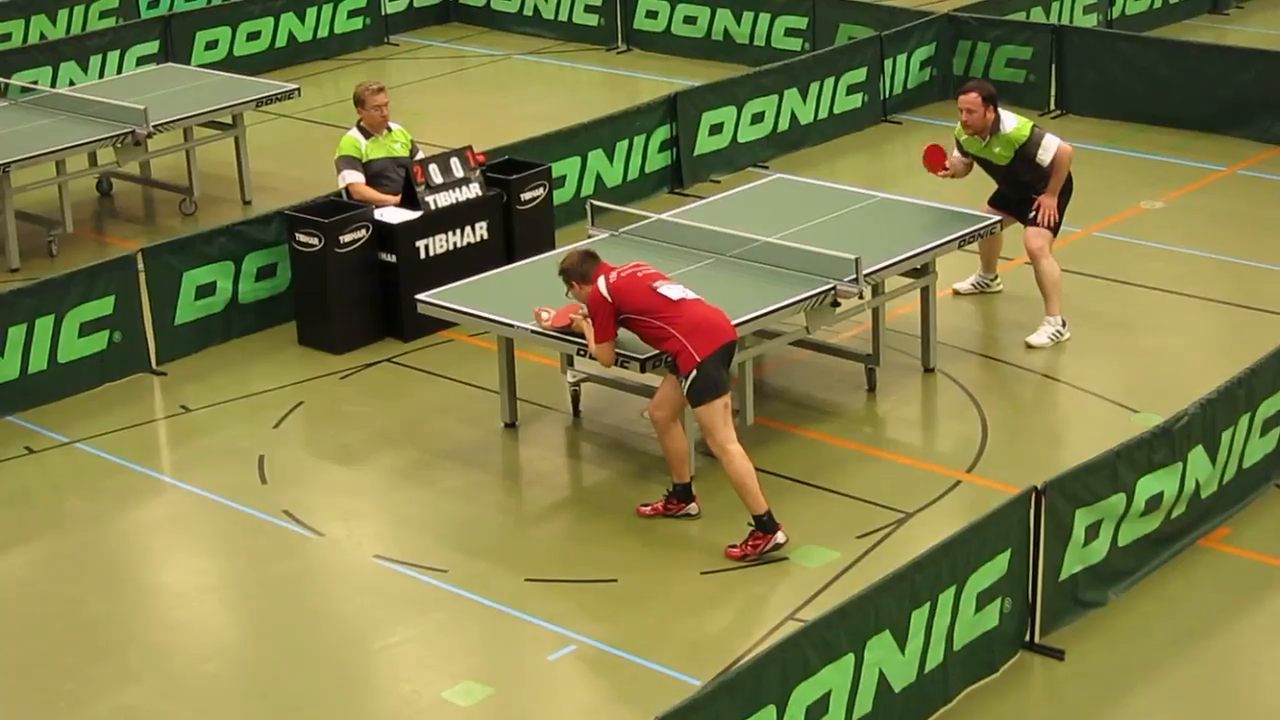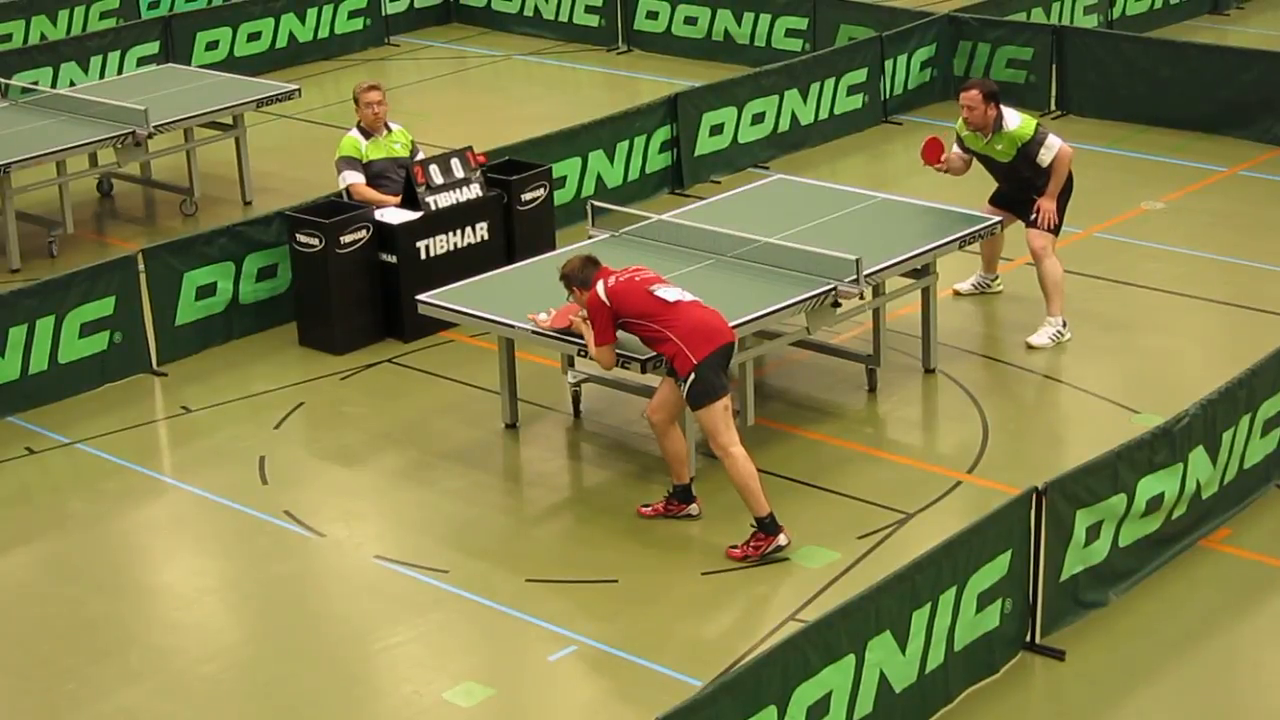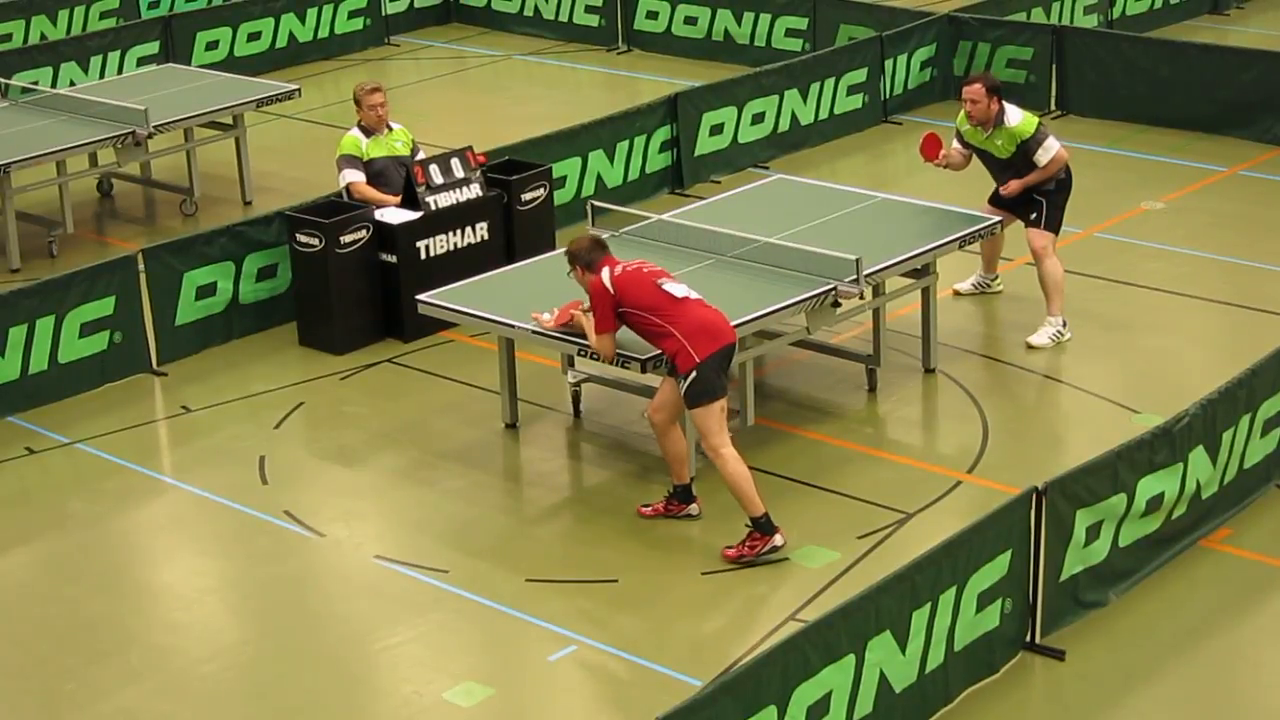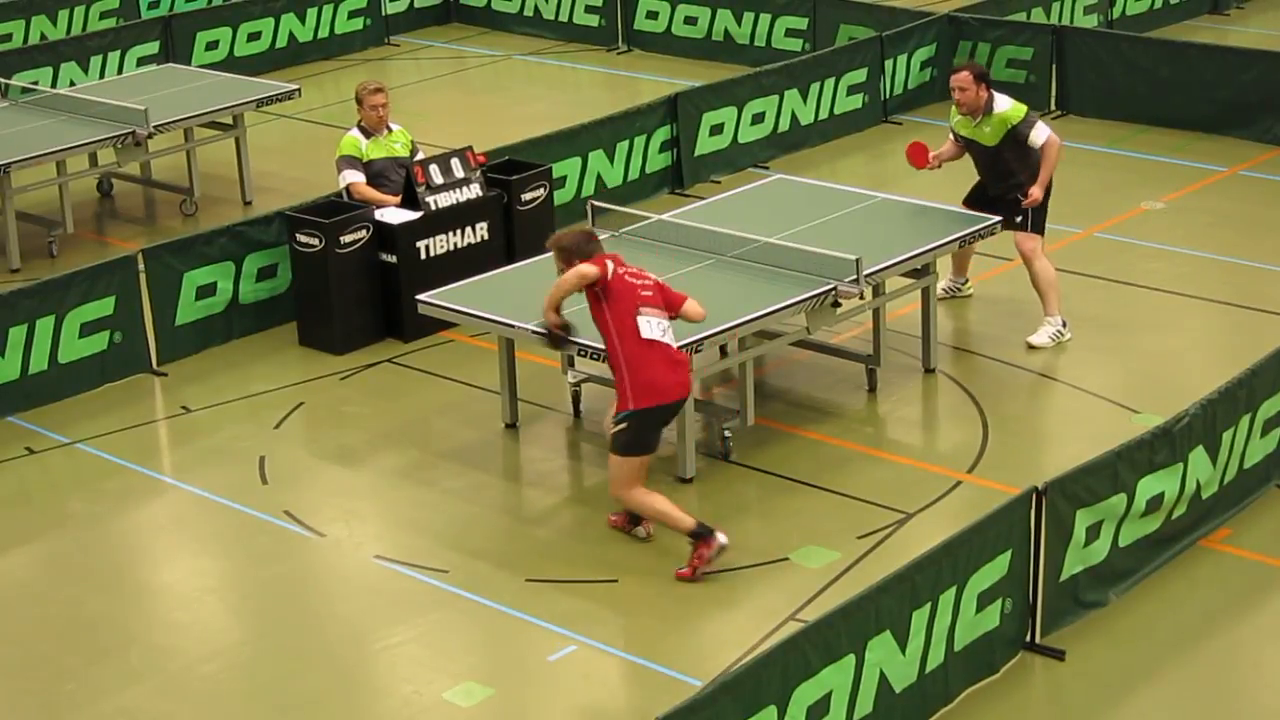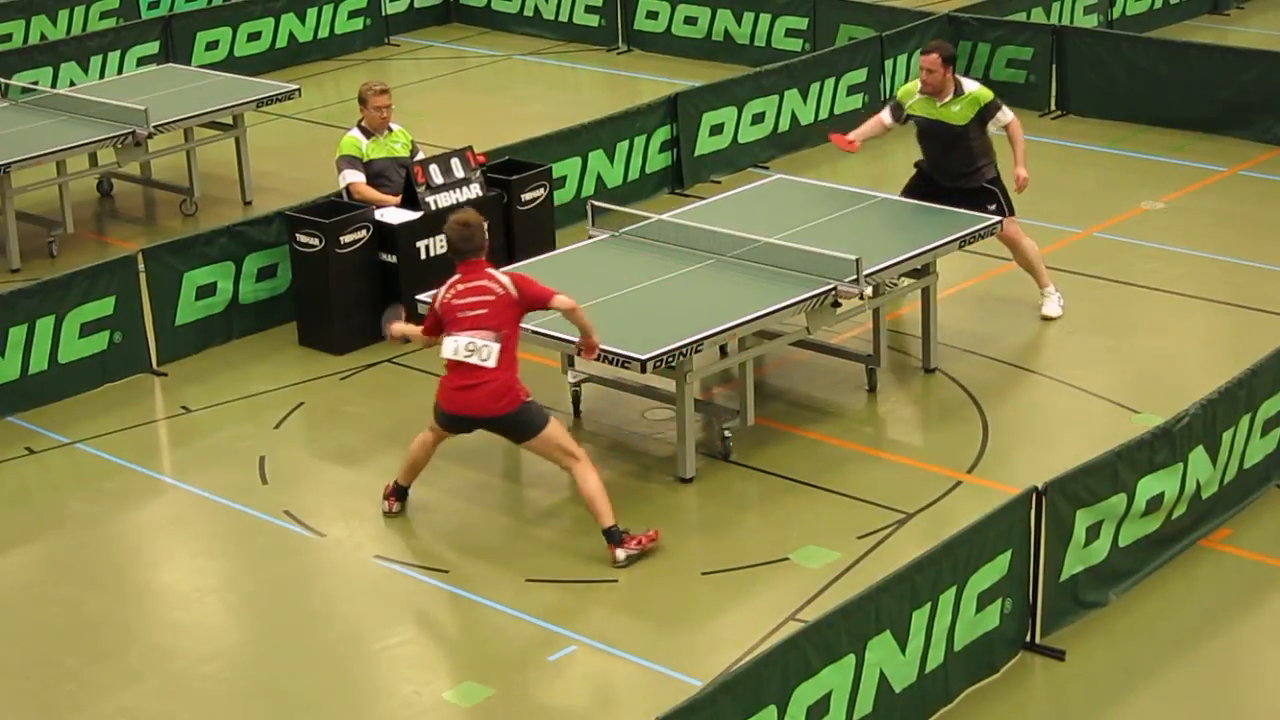
dt=1s
person 1, frame 1
left shoulder: (599, 293)
right shoulder: (632, 269)
left elbow: (606, 358)
left wrist: (586, 327)
right wrist: (591, 321)
left hip: (699, 344)
right hip: (717, 327)
left knee: (722, 443)
right knee: (661, 414)
left ankle: (768, 530)
right ankle: (682, 498)
person 1, frame 2
left shoulder: (597, 297)
right shoulder: (632, 272)
left elbow: (606, 361)
left wrist: (585, 330)
right wrist: (590, 323)
left hip: (697, 347)
right hip: (715, 330)
left knee: (725, 445)
right knee: (659, 416)
left ankle: (770, 531)
right ankle: (683, 499)
person 1, frame 3
left shoulder: (599, 285)
right shoulder: (632, 268)
left elbow: (606, 351)
left wrist: (584, 322)
right wrist: (579, 320)
left hip: (699, 346)
right hip: (715, 331)
left knee: (716, 446)
right knee: (659, 416)
left ankle: (765, 531)
right ankle: (683, 499)
person 1, frame 4
left shoulder: (597, 269)
right shoulder: (645, 278)
left elbow: (581, 271)
right elbow: (696, 312)
left wrist: (550, 308)
left hip: (645, 391)
right hip: (677, 383)
left knee: (626, 489)
right knee: (627, 440)
left ankle: (705, 537)
right ankle: (636, 520)
person 1, frame 5
left shoulder: (443, 294)
right shoulder: (509, 282)
left elbow: (428, 339)
right elbow: (566, 305)
left wrist: (403, 329)
right wrist: (589, 337)
left hip: (454, 398)
right hip: (502, 401)
left knee: (435, 431)
right knee: (575, 458)
left ankle: (396, 494)
right ankle: (617, 539)
person 2, frame 1
left shoulder: (1015, 132)
right shoulder: (964, 132)
left elbow: (1064, 152)
right elbow: (963, 166)
left wrist: (1051, 195)
right wrist: (949, 170)
left hip: (1047, 188)
right hip: (1014, 187)
left knee: (1036, 246)
left ankle: (1056, 323)
right ankle: (988, 277)
person 2, frame 2
left shoulder: (1019, 129)
right shoulder: (965, 128)
left elbow: (1065, 154)
right elbow: (962, 163)
left wrist: (1050, 198)
right wrist: (948, 164)
left hip: (1048, 186)
right hip: (1014, 185)
left knee: (1039, 247)
left ankle: (1056, 323)
right ankle: (988, 278)
person 2, frame 3
left shoulder: (1020, 126)
right shoulder: (966, 121)
left elbow: (1060, 158)
right elbow: (962, 157)
left wrist: (1023, 183)
right wrist: (947, 158)
left hip: (1048, 183)
right hip: (1012, 183)
left knee: (1040, 247)
left ankle: (1057, 323)
right ankle: (988, 278)
person 2, frame 4
left shoulder: (1009, 113)
right shoulder: (958, 114)
left elbow: (1052, 142)
right elbow: (957, 144)
left wrist: (1040, 185)
right wrist: (939, 156)
left hip: (1026, 188)
right hip: (991, 185)
left knee: (1029, 250)
left ankle: (1055, 323)
right ankle: (958, 282)
person 2, frame 5
left shoulder: (976, 95)
right shoulder: (909, 95)
left elbow: (1012, 124)
right elbow: (883, 121)
left wrist: (1020, 166)
right wrist: (852, 137)
left hip: (978, 177)
right hip: (934, 175)
left knee: (1011, 234)
left ankle: (1049, 291)
